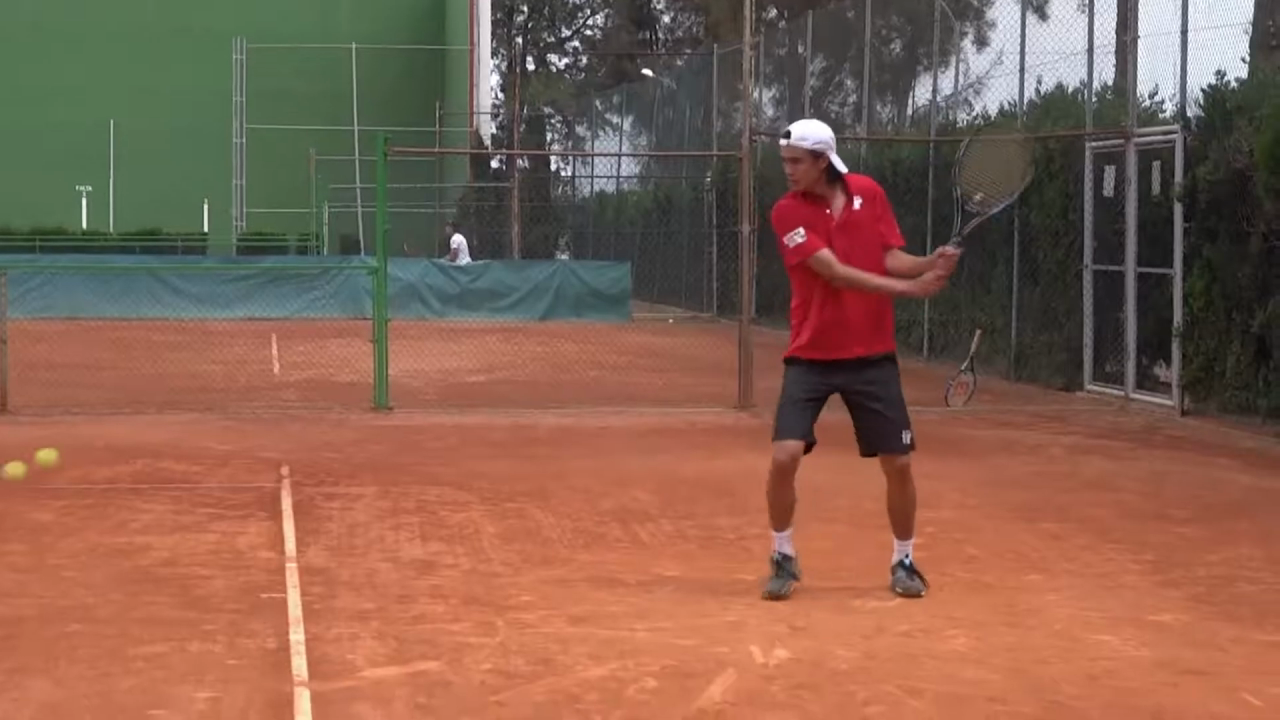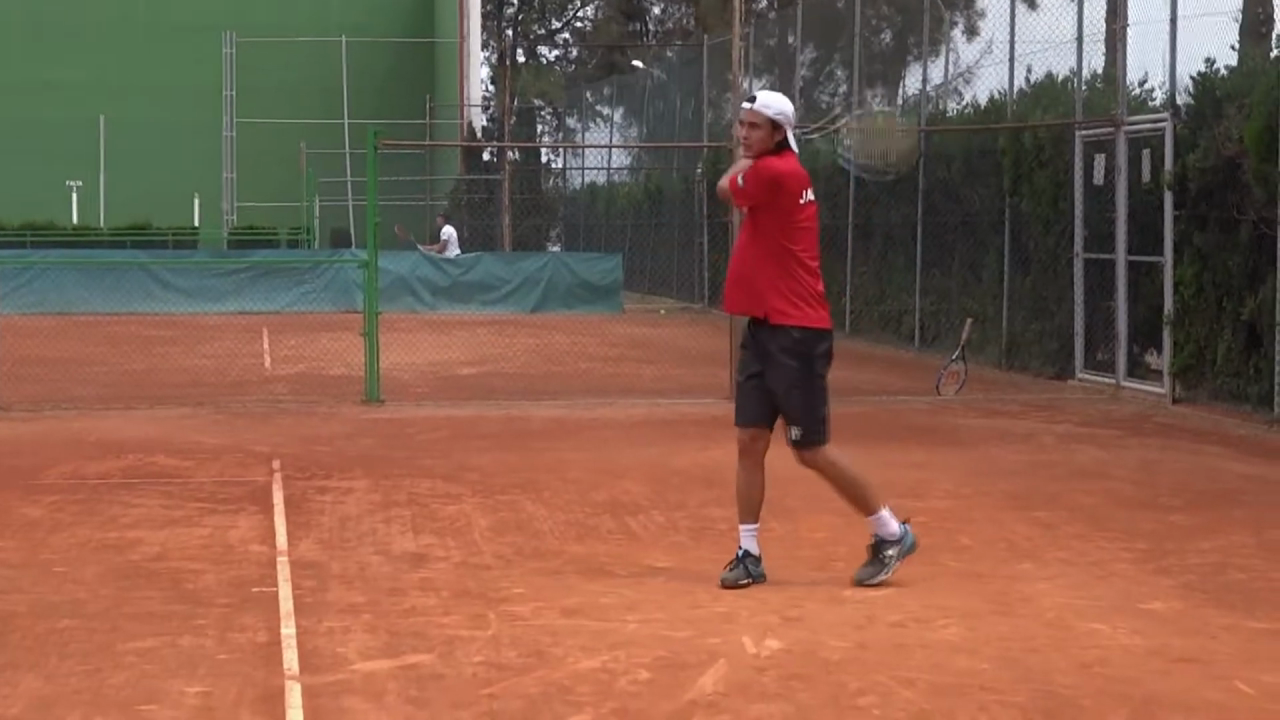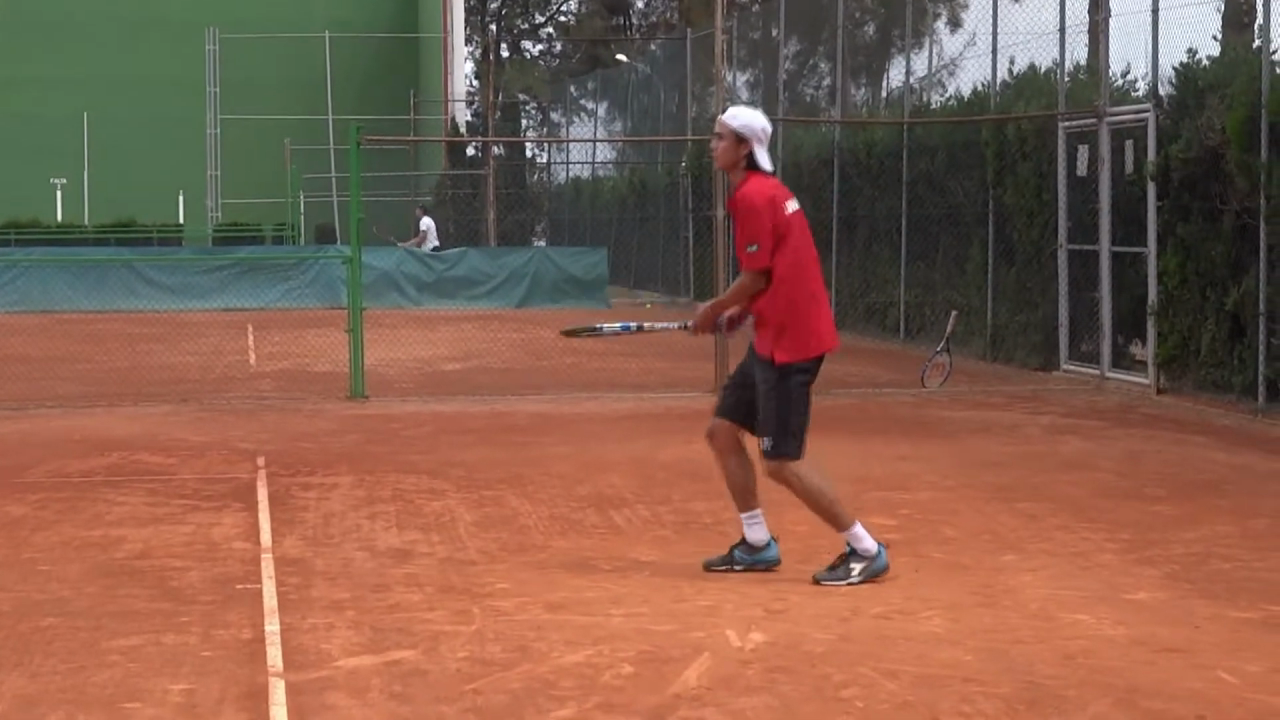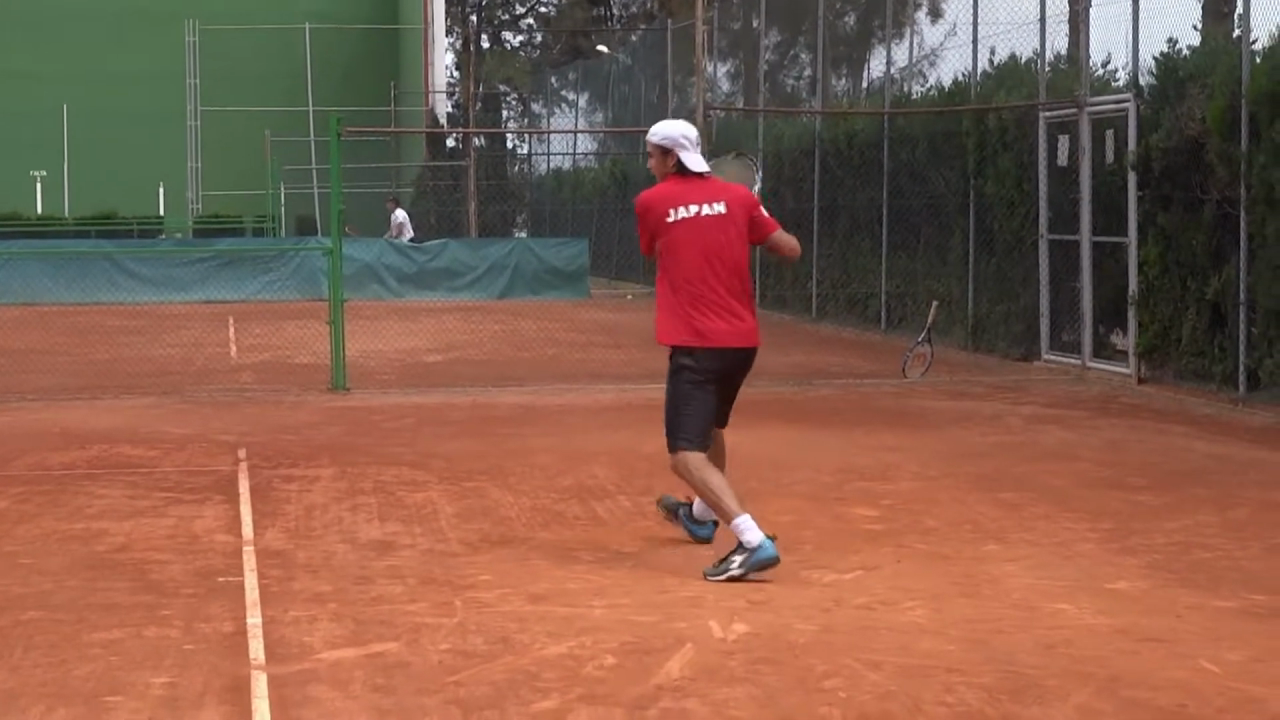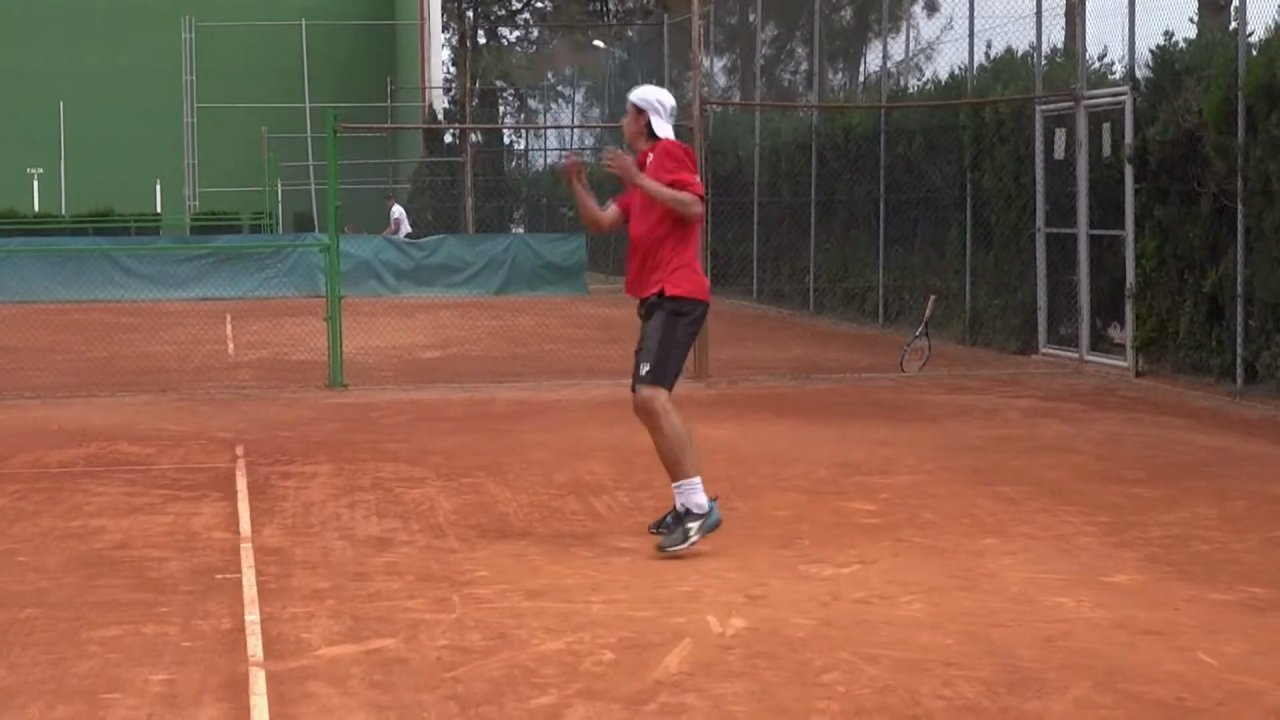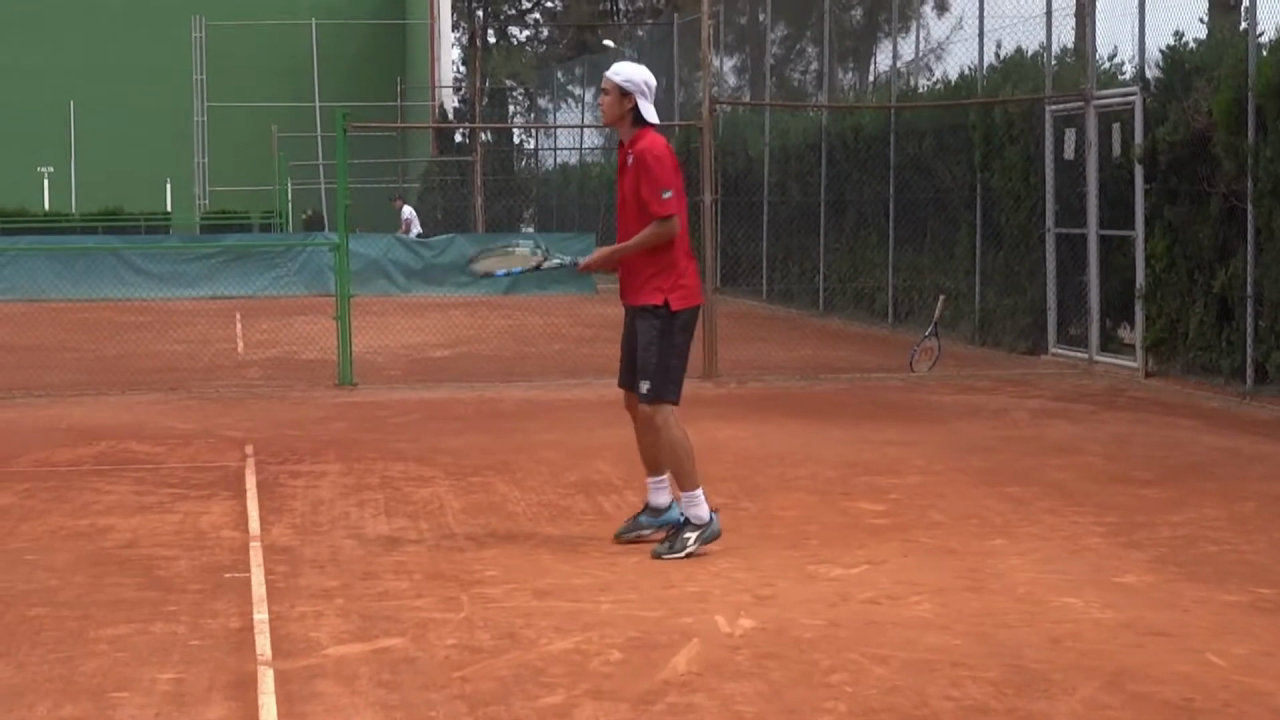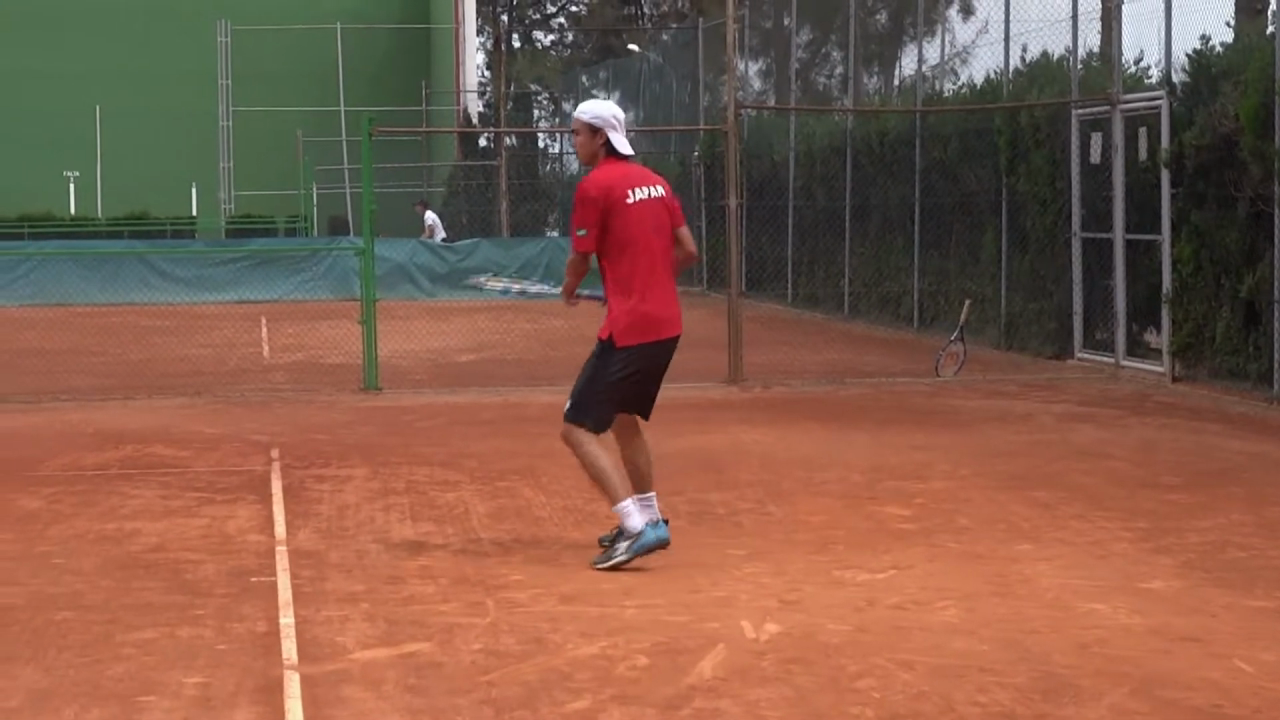
dt=0.7s
person 1, frame 1
left shoulder: (869, 193)
right shoulder: (787, 211)
left elbow: (893, 259)
right elbow: (833, 272)
left wrist: (930, 264)
right wrist: (905, 288)
left hip: (871, 354)
right hip: (811, 356)
left knee: (898, 464)
right knee: (784, 457)
left ankle: (903, 560)
right ankle: (783, 557)
person 1, frame 2
left shoulder: (773, 172)
right shoulder: (778, 170)
left elbow: (726, 189)
left wrist: (746, 159)
right wrist: (753, 158)
left hip: (797, 330)
right hip: (766, 325)
left knee: (810, 450)
right knee: (749, 442)
left ankle: (891, 532)
right ankle: (749, 553)
person 1, frame 3
left shoulder: (753, 197)
right shoulder: (767, 191)
left elbow: (755, 279)
left wrist: (712, 310)
right wrist: (740, 310)
left hip: (790, 344)
right hip: (774, 339)
left knee: (782, 464)
right knee: (721, 431)
left ankle: (865, 550)
right ankle: (757, 543)
person 1, frame 4
left shoulder: (650, 202)
right shoulder: (737, 195)
right elbow: (790, 250)
right wrist: (767, 236)
left hip: (693, 343)
right hip: (743, 341)
left knee: (687, 456)
right knee: (707, 429)
left ankle: (753, 542)
right ankle: (702, 513)
person 1, frame 5
left shoulder: (671, 152)
right shoulder: (640, 168)
left elbow: (694, 210)
right elbow: (604, 223)
left wrist: (637, 179)
right wrist: (576, 183)
left hip: (676, 294)
right hip: (661, 297)
left knee: (652, 395)
right knee: (646, 401)
left ankle: (699, 505)
right ankle: (687, 505)
person 1, frame 6
left shoulder: (650, 151)
right shoulder: (633, 150)
left elbow: (668, 226)
left wrist: (609, 255)
right wrist: (613, 255)
left hip: (665, 298)
right hip: (644, 296)
left knee: (656, 407)
right knee: (634, 402)
left ankle: (701, 517)
right ankle: (661, 506)
person 1, frame 7
left shoulder: (594, 186)
right shoulder: (654, 180)
left elbow: (579, 260)
right elbow: (688, 251)
left wrist: (569, 289)
left hip: (629, 327)
right hip: (664, 323)
left knee: (578, 429)
right knee: (622, 418)
left ankle: (638, 526)
right ankle: (646, 520)
